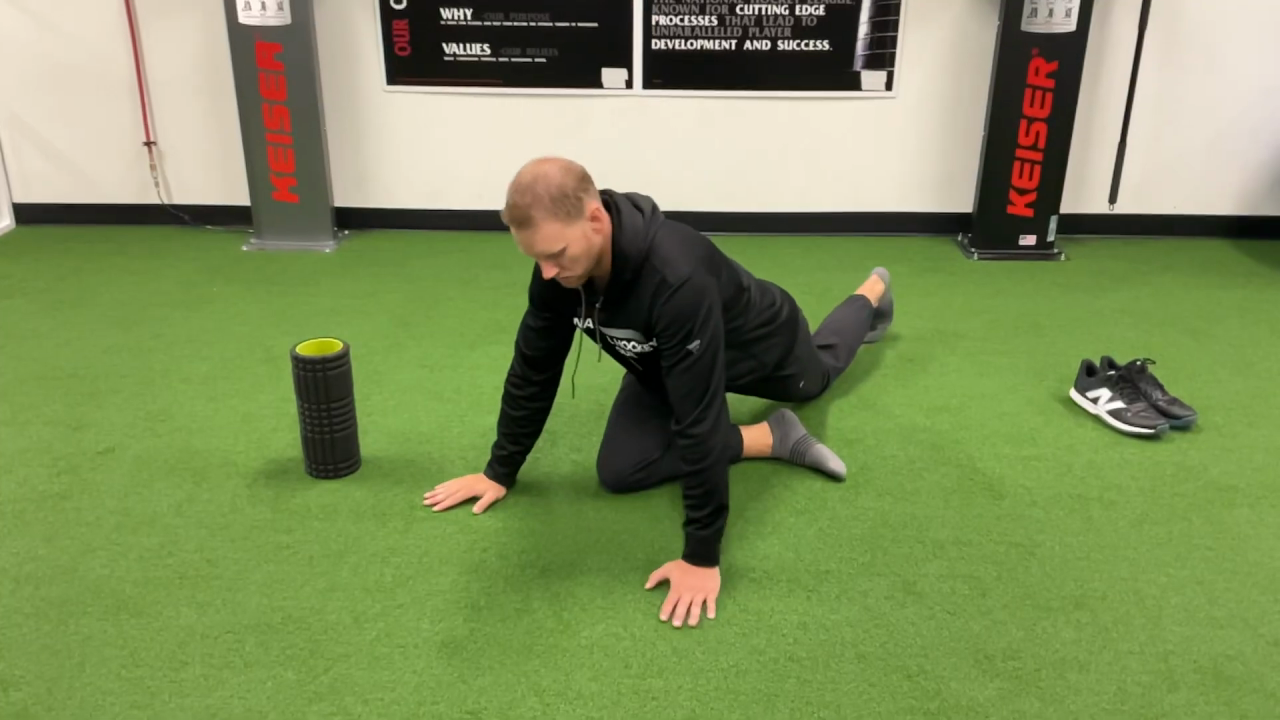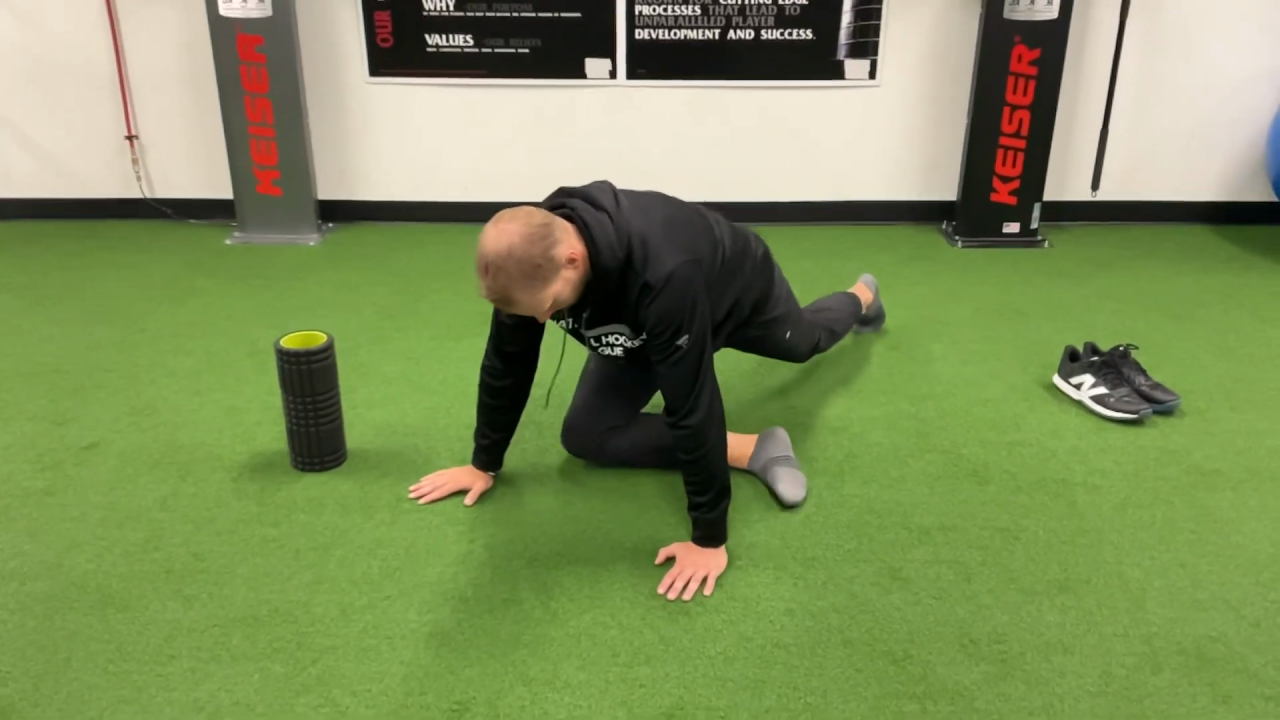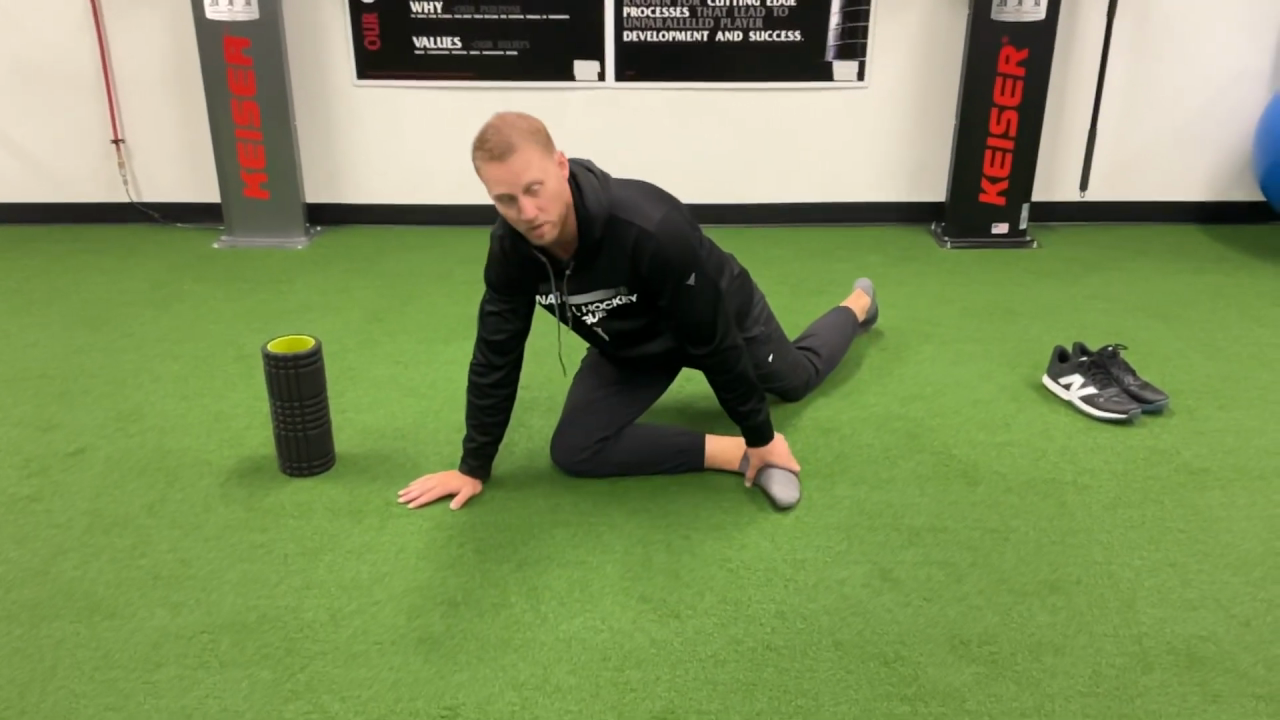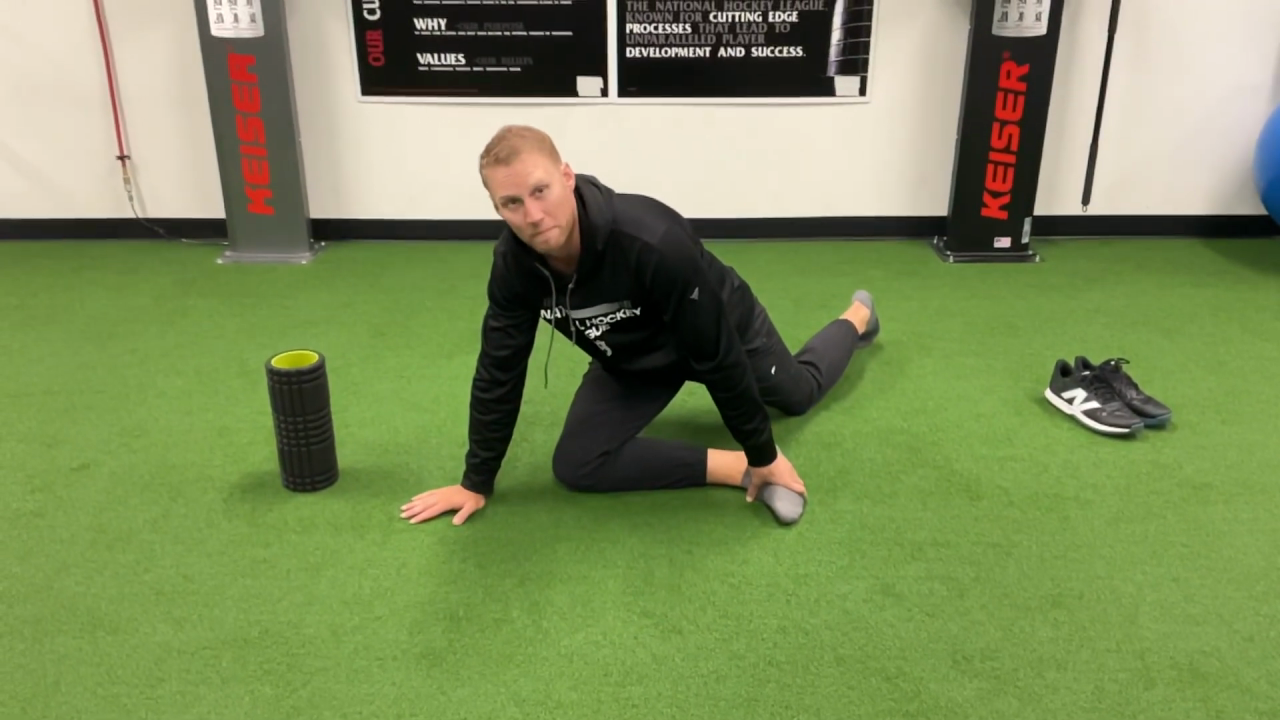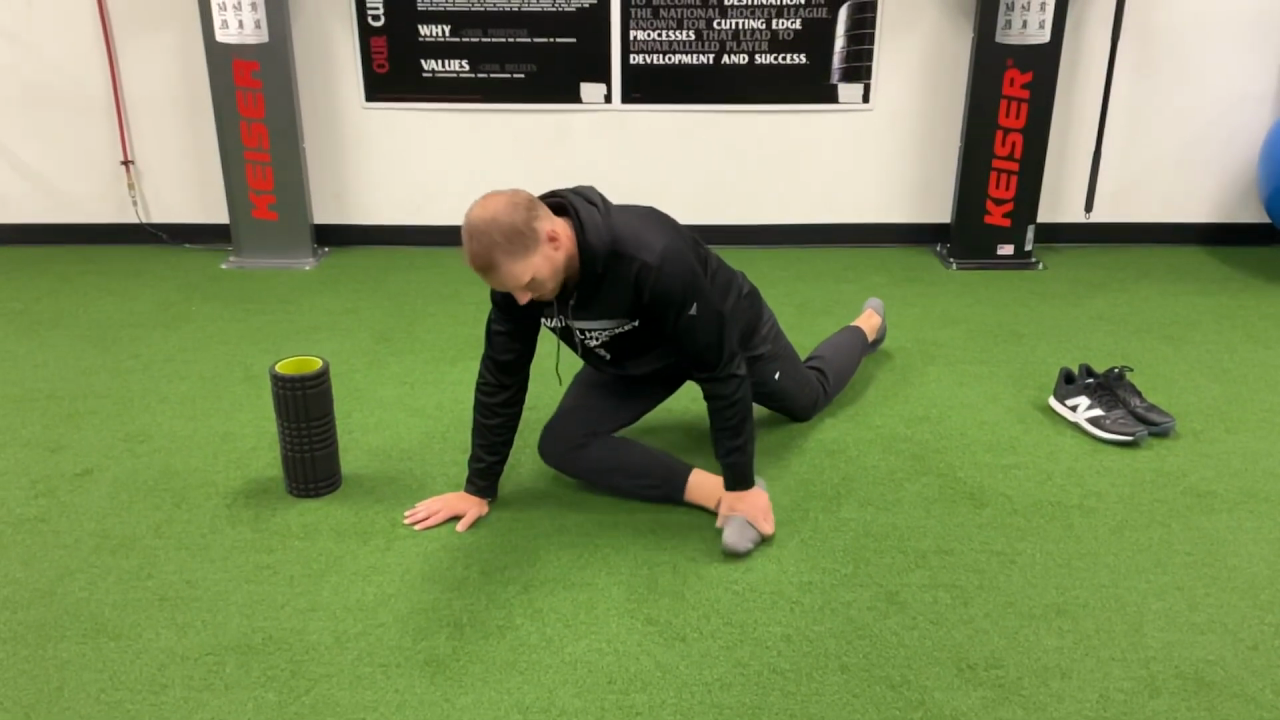
dt=1s
person 1, frame 1
left shoulder: (677, 277)
right shoulder: (558, 266)
left elbow: (698, 416)
right elbow: (534, 368)
left wrist: (701, 556)
right wrist: (499, 472)
left hip: (760, 347)
left knee: (820, 372)
right knee: (618, 469)
left ankle: (872, 293)
right ankle: (772, 439)
person 1, frame 2
left shoulder: (662, 272)
right shoulder: (528, 260)
left elbow: (691, 404)
right elbow: (507, 364)
left wrist: (709, 537)
right wrist: (484, 463)
left hip: (741, 288)
left knee: (803, 342)
right knee: (584, 435)
left ankle: (861, 297)
right ankle: (752, 451)
person 1, frame 3
left shoulder: (651, 228)
right shoulder: (511, 247)
left elbow: (713, 342)
right elbow: (496, 356)
left wrist: (761, 436)
right wrist: (473, 467)
left hip: (721, 315)
right hip: (630, 345)
left knee: (797, 379)
right knee: (574, 451)
left ankle: (856, 305)
right ankle: (734, 454)
person 1, frame 4
left shoulder: (654, 242)
right shoulder: (514, 261)
left elbow: (718, 356)
right elbow: (499, 371)
left wrist: (764, 455)
right wrist: (476, 482)
left hip: (723, 328)
right hip: (630, 359)
left knee: (799, 394)
right knee: (576, 465)
left ankle: (856, 316)
right ankle: (736, 468)
person 1, frame 5
left shoulder: (653, 257)
right shoulder: (520, 270)
left elbow: (722, 369)
right elbow: (502, 373)
left wrist: (739, 484)
right wrist: (479, 486)
left hip: (730, 328)
right hip: (636, 355)
left knee: (805, 399)
right knee: (561, 443)
left ankle: (866, 325)
right ankle: (702, 489)
